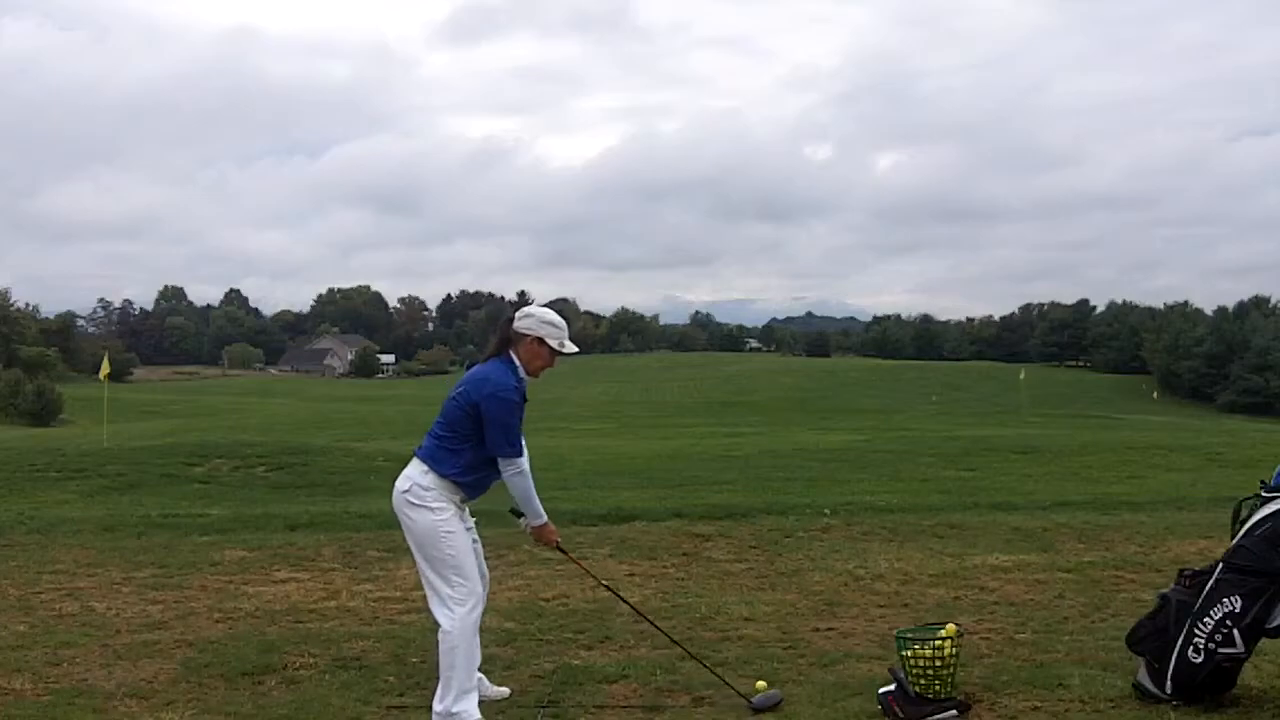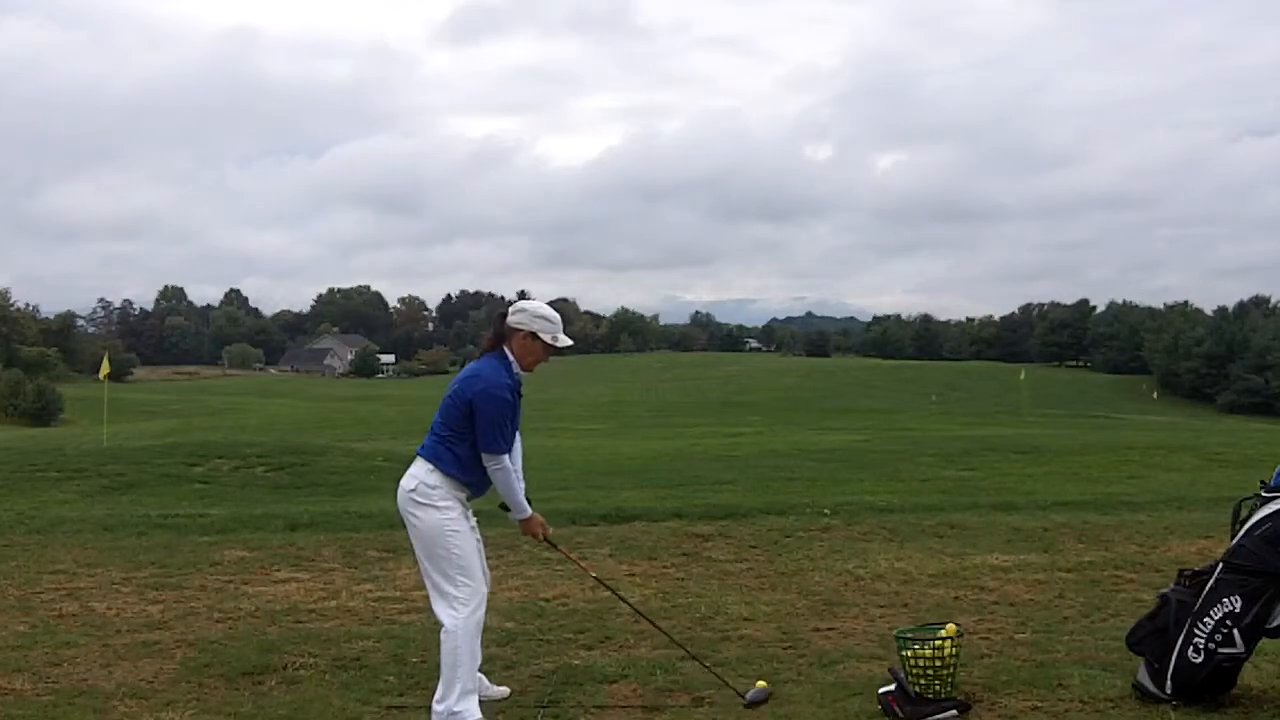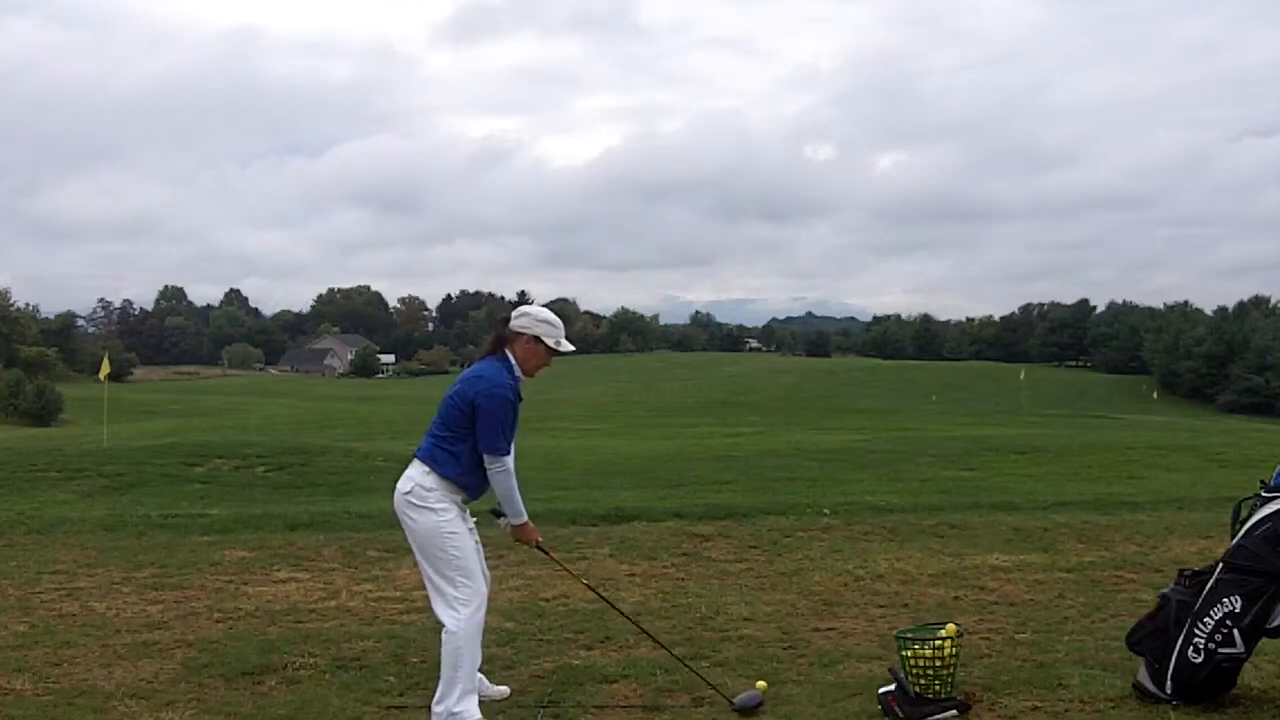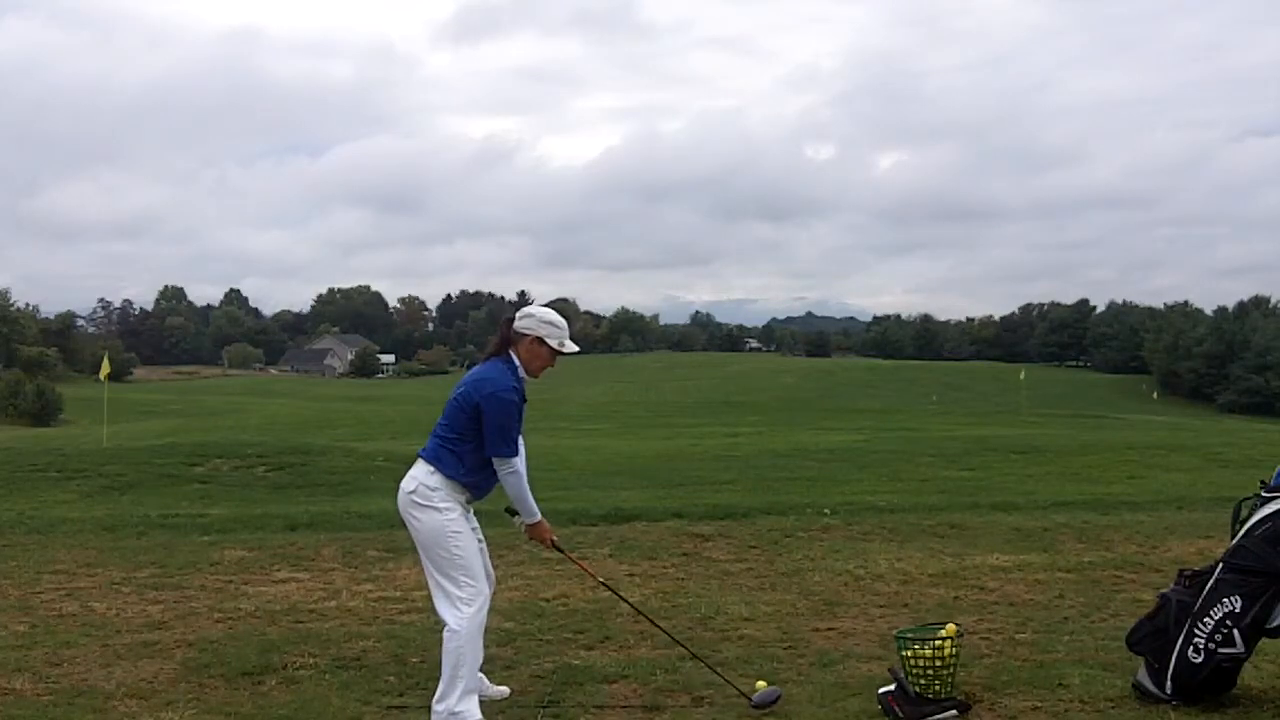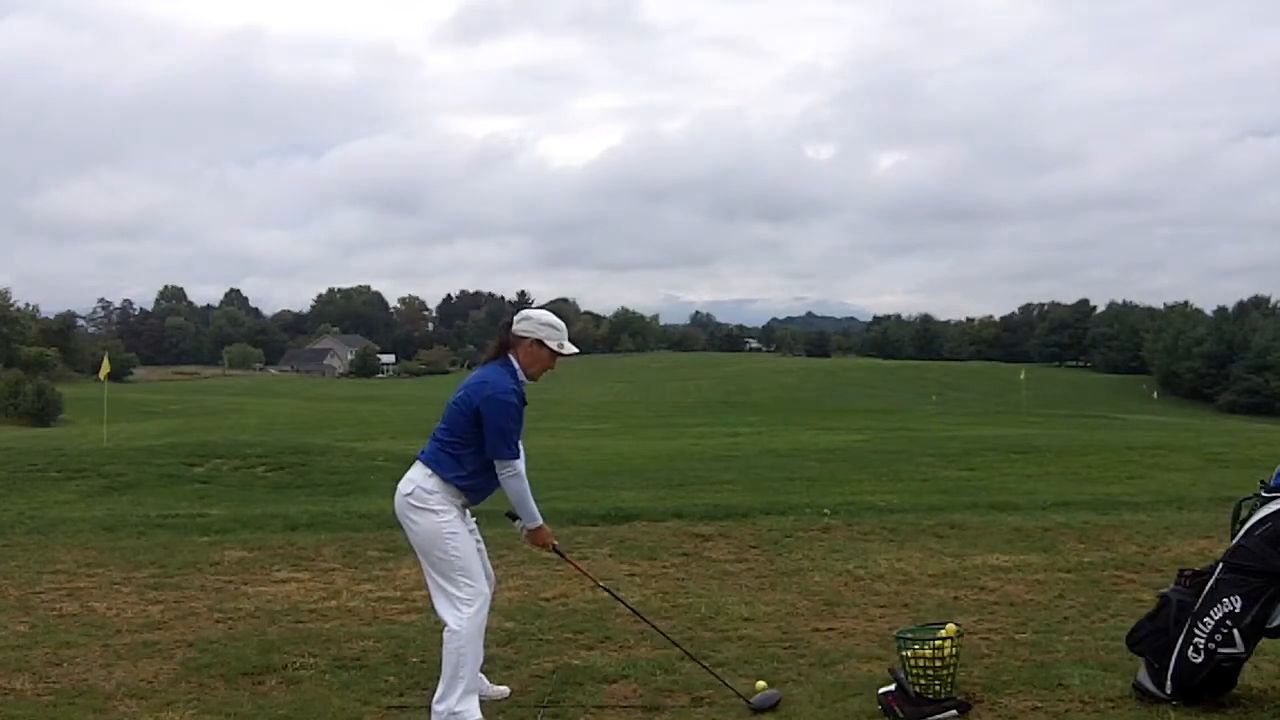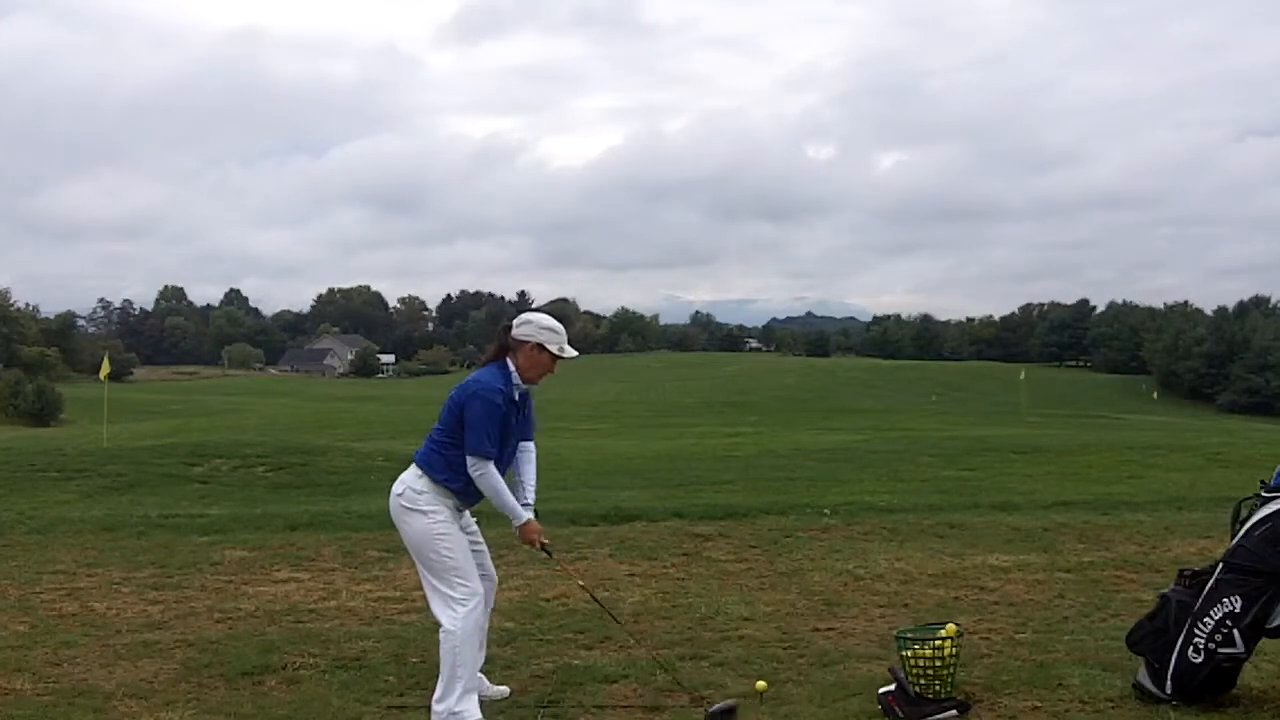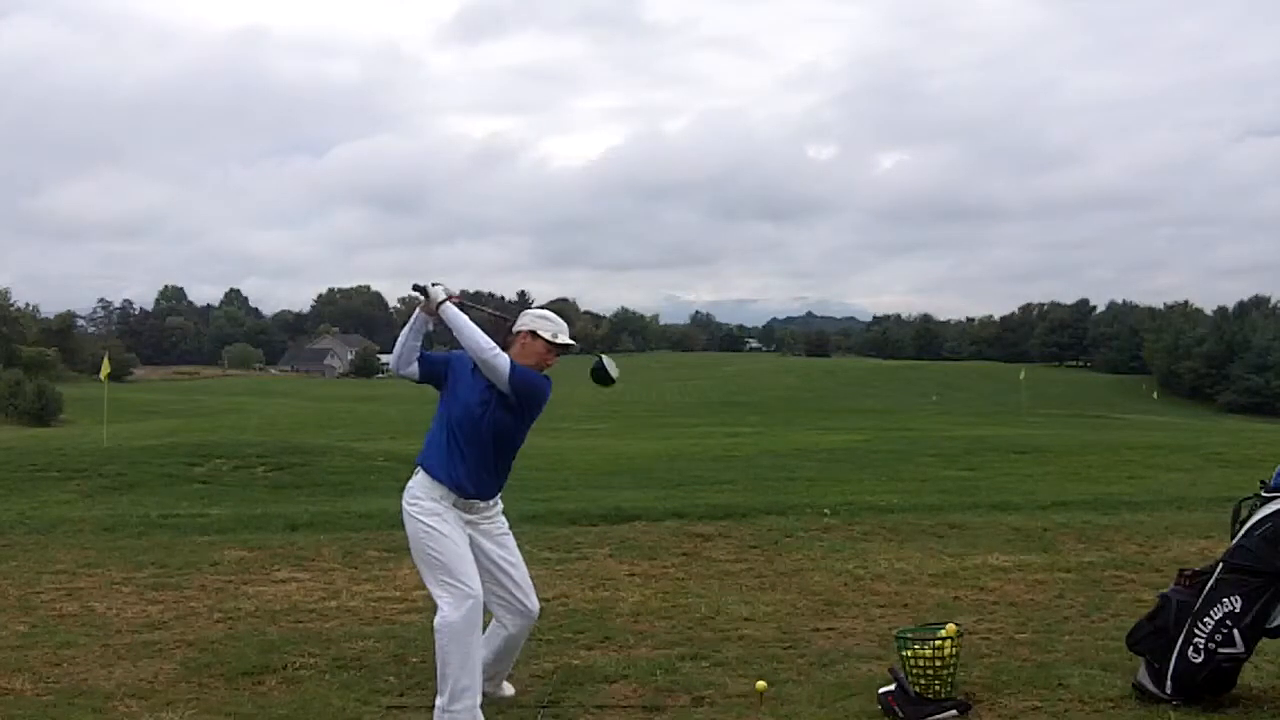
dt=0.7s
person 1, frame 1
left shoulder: (504, 375)
right shoulder: (500, 387)
left elbow: (516, 447)
right elbow: (511, 466)
left wrist: (531, 511)
right wrist: (538, 521)
left hip: (443, 493)
right hip: (427, 496)
left knee: (475, 586)
right knee: (460, 600)
left ankle: (466, 680)
person 1, frame 2
left shoulder: (500, 372)
right shoulder: (492, 383)
left elbow: (511, 439)
right elbow: (495, 462)
left wrist: (523, 501)
right wrist: (523, 514)
left hip: (445, 492)
right hip: (432, 494)
left knee: (475, 586)
right knee: (464, 599)
left ankle: (466, 679)
person 1, frame 3
left shoulder: (497, 374)
right shoulder: (495, 385)
left elbow: (503, 452)
right elbow: (496, 463)
left wrist: (513, 512)
right wrist: (519, 520)
left hip: (441, 494)
right hip: (428, 496)
left knee: (475, 587)
right knee: (465, 600)
left ankle: (466, 680)
person 1, frame 4
left shoulder: (502, 376)
right shoulder: (499, 387)
left elbow: (514, 448)
right elbow: (506, 466)
left wrist: (528, 512)
right wrist: (533, 519)
left hip: (446, 493)
right hip: (432, 495)
left knee: (479, 586)
right knee: (467, 600)
left ankle: (466, 679)
person 1, frame 5
left shoulder: (503, 379)
right shoulder: (499, 390)
left elbow: (514, 454)
right elbow: (508, 468)
left wrist: (526, 516)
right wrist: (534, 523)
left hip: (443, 497)
right hip: (429, 499)
left knee: (480, 586)
right knee: (468, 601)
left ankle: (466, 680)
person 1, frame 6
left shoulder: (516, 390)
right shoulder: (487, 390)
left elbow: (525, 448)
right elbow: (480, 468)
left wrist: (528, 508)
right wrist: (520, 519)
left hip: (447, 501)
right hip: (423, 499)
left knee: (483, 584)
right knee: (464, 600)
left ankle: (466, 679)
person 1, frame 7
left shoulder: (536, 387)
right shoulder: (460, 364)
left elbow: (492, 362)
right elbow: (401, 367)
left wrist: (445, 308)
right wrist: (421, 316)
left hip: (482, 510)
right hip: (431, 500)
left knee: (521, 606)
right knee: (462, 601)
left ankle: (484, 677)
